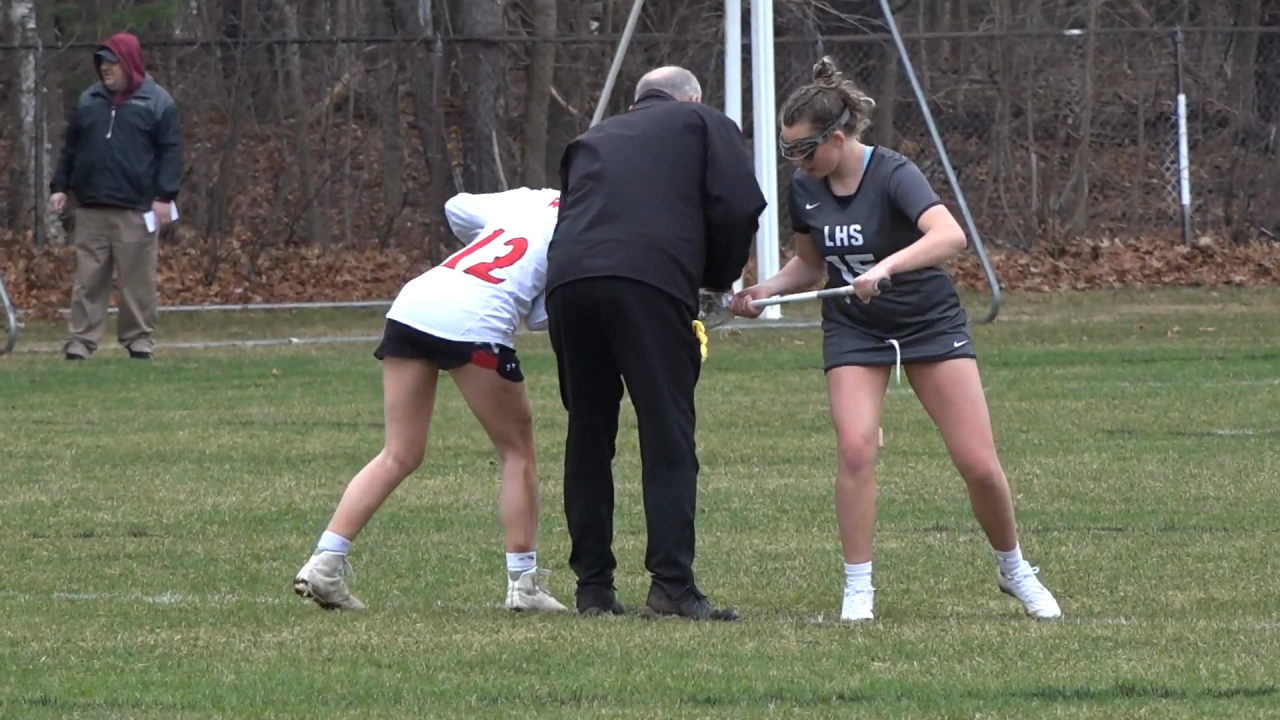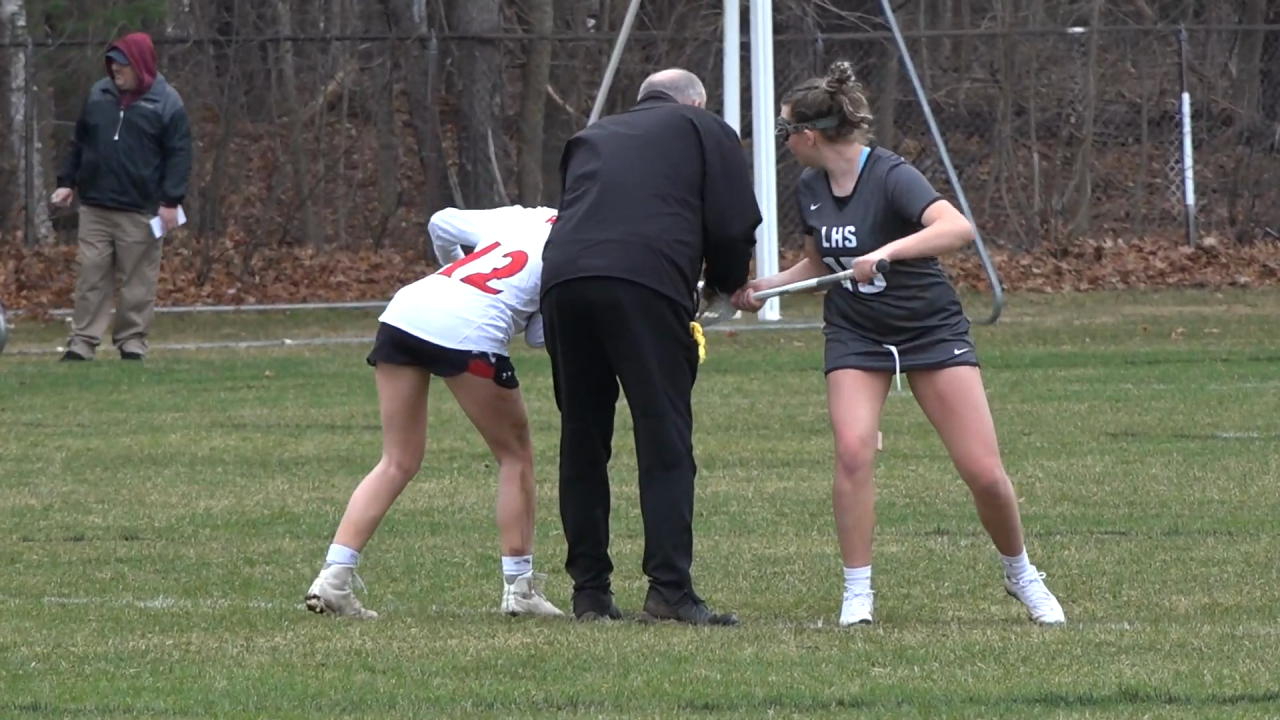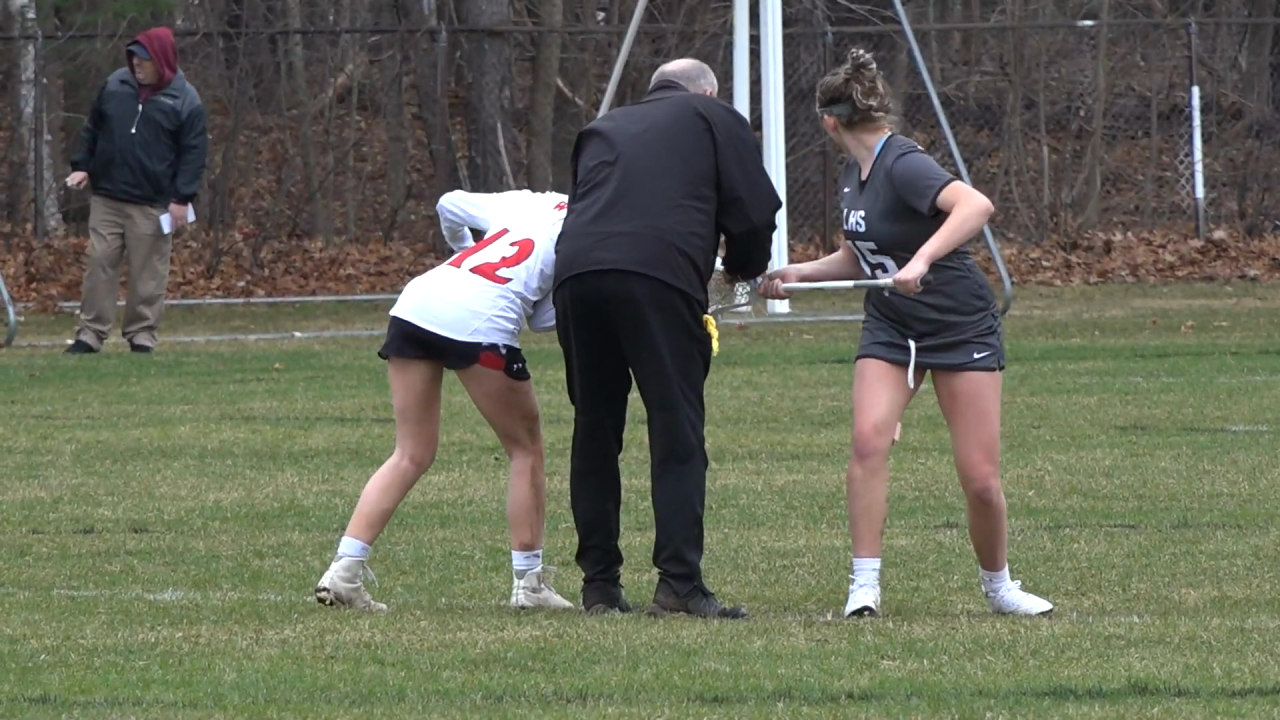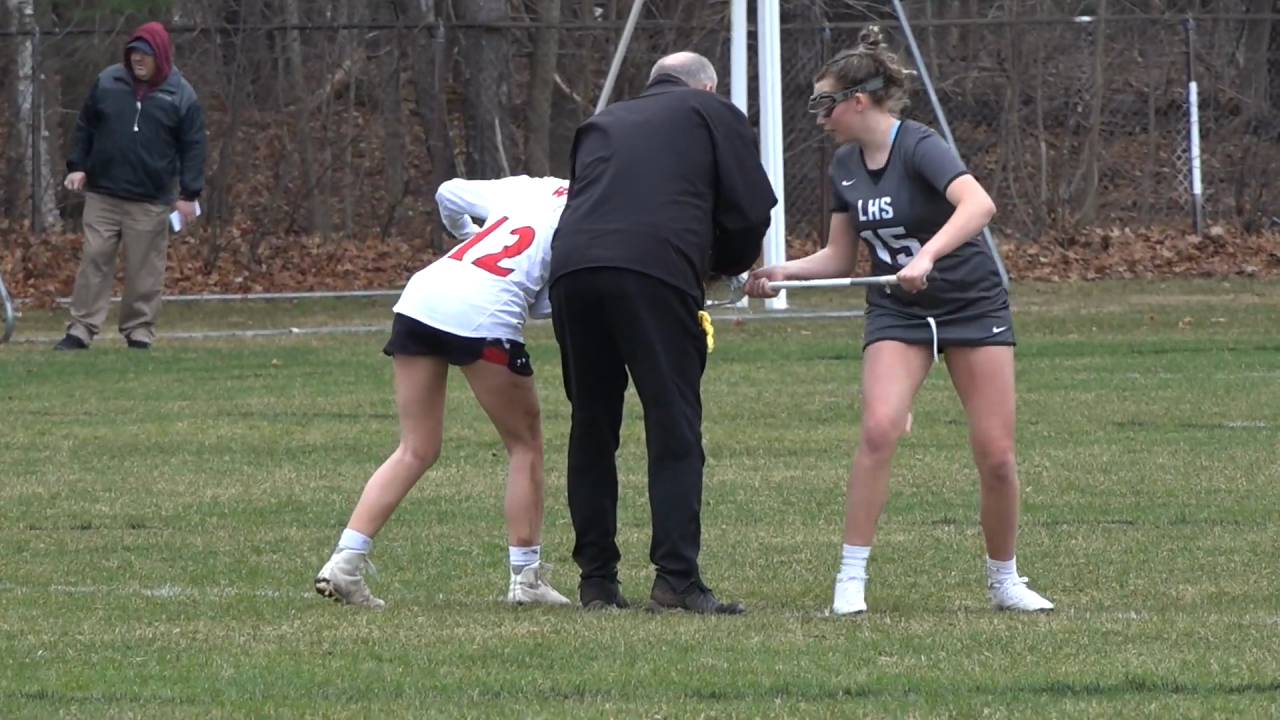
dt=0.4s
person 1, frame 1
left shoulder: (894, 173)
right shoulder: (803, 188)
left elbow: (951, 236)
left wrist: (885, 266)
right wrist: (765, 289)
left hip: (930, 322)
right hip: (853, 329)
left knee: (979, 465)
right knee: (856, 451)
left ankle: (1014, 570)
right ankle: (858, 587)
person 1, frame 2
left shoulder: (891, 175)
right shoulder: (809, 188)
left elbow: (959, 228)
left wrist: (885, 251)
right wrist: (767, 284)
left hip: (931, 328)
right hip: (855, 334)
left knee: (984, 472)
right knee: (852, 454)
left ankle: (1021, 573)
right ankle: (857, 591)
person 1, frame 3
left shoulder: (904, 164)
right shoulder: (855, 173)
left elbow: (978, 206)
right elbow: (856, 259)
left wrist: (921, 260)
right wrist: (795, 272)
left hip: (960, 326)
right hip: (890, 326)
left knee: (980, 477)
right knee: (867, 440)
left ankle: (998, 586)
right ankle: (865, 583)
person 1, frame 4
left shoulder: (920, 145)
right shoulder: (845, 166)
left elbow: (979, 204)
right elbow: (839, 258)
left wrist: (927, 256)
right wrist: (781, 271)
left hip: (971, 305)
right hip: (896, 310)
left knee: (996, 453)
right knee: (879, 428)
left ankle: (1004, 581)
right ankle: (851, 574)
person 2, frame 1
left shoulder: (593, 138)
right shoulder: (705, 123)
right elbow: (736, 210)
right wrist: (720, 278)
left hip: (568, 280)
right hip: (650, 283)
left knee: (588, 437)
right knee: (667, 438)
left ankle: (593, 586)
right ankle: (671, 586)
person 2, frame 2
left shoulder: (592, 137)
right shoulder: (705, 130)
right elbow: (733, 228)
right wrist: (725, 286)
left hip: (564, 281)
right hip: (646, 285)
left knee: (582, 440)
right knee: (664, 442)
left ankle: (590, 590)
right ankle: (669, 591)
person 2, frame 3
left shoulder: (602, 128)
right shoulder: (716, 118)
right elbow: (754, 215)
right wrist: (745, 270)
left hip: (576, 273)
right hip: (658, 278)
left knee: (595, 432)
right knee: (677, 434)
left ankle: (599, 584)
right ankle: (679, 584)
person 2, frame 4
left shoulder: (602, 123)
right shoulder: (714, 114)
right elbow: (749, 213)
right wrist: (724, 267)
left hip: (572, 270)
right hip: (655, 274)
left knee: (592, 428)
right knee: (673, 430)
left ankle: (597, 580)
right ankle: (676, 580)
person 3, frame 1
left shoulder: (529, 198)
left elbow: (457, 208)
right elbow: (541, 317)
left hip: (416, 303)
right hip: (474, 322)
left knee: (399, 455)
right knee: (518, 453)
left ankle: (324, 564)
right ankle: (524, 584)
person 3, frame 2
left shoulder: (520, 215)
left elbow: (442, 223)
right elbow: (539, 336)
left hip: (406, 310)
right hip: (469, 330)
left knee: (398, 463)
right knee: (515, 456)
left ankle: (333, 578)
right ankle: (519, 587)
person 3, frame 3
left shoulder: (527, 200)
left elbow: (449, 204)
right elbow: (544, 320)
left hip: (417, 301)
right hip: (479, 321)
left knee: (411, 455)
right knee: (526, 450)
left ankle: (344, 570)
right ankle: (528, 582)
person 3, frame 4
left shoulder: (527, 186)
left elbow: (448, 193)
right elbow: (545, 307)
left hip: (421, 297)
right hip: (483, 315)
left knee: (416, 450)
right knee: (526, 446)
left ankle: (345, 561)
right ankle: (526, 578)
person 4, frame 1
left shoulder: (157, 101)
right shoulder: (88, 100)
left elbow: (171, 151)
right elbow: (70, 149)
left wrist: (164, 196)
right wrist: (60, 186)
left hip: (136, 209)
right hip: (90, 208)
left knee: (138, 280)
right knee: (88, 281)
left ankle: (139, 342)
right ankle: (80, 344)
person 4, frame 2
left shoulder: (166, 102)
right shoulder: (98, 95)
left elbow: (179, 154)
right elbow: (79, 144)
left wrist: (170, 200)
right wrist: (67, 181)
left hip: (141, 210)
right hip: (95, 207)
left knee: (137, 282)
right knee: (91, 276)
left ankle: (132, 345)
right ankle: (81, 344)
person 4, frame 3
left shoulder: (185, 99)
right shoulder: (115, 84)
left elbow: (194, 152)
right elbow: (92, 129)
left wrist: (182, 197)
right wrist: (81, 165)
left hip: (153, 204)
right hip: (106, 198)
left knee: (148, 274)
right knee: (99, 265)
left ankle: (141, 337)
right ankle: (90, 335)
person 4, frame 4
left shoulder: (181, 94)
right shoulder: (107, 81)
left elbow: (193, 147)
right elbow: (85, 127)
left wrist: (189, 194)
right wrist: (78, 166)
left hip: (151, 201)
right hip: (102, 194)
left knee: (145, 271)
right knee: (94, 261)
left ankle: (139, 333)
right ankle: (80, 331)
